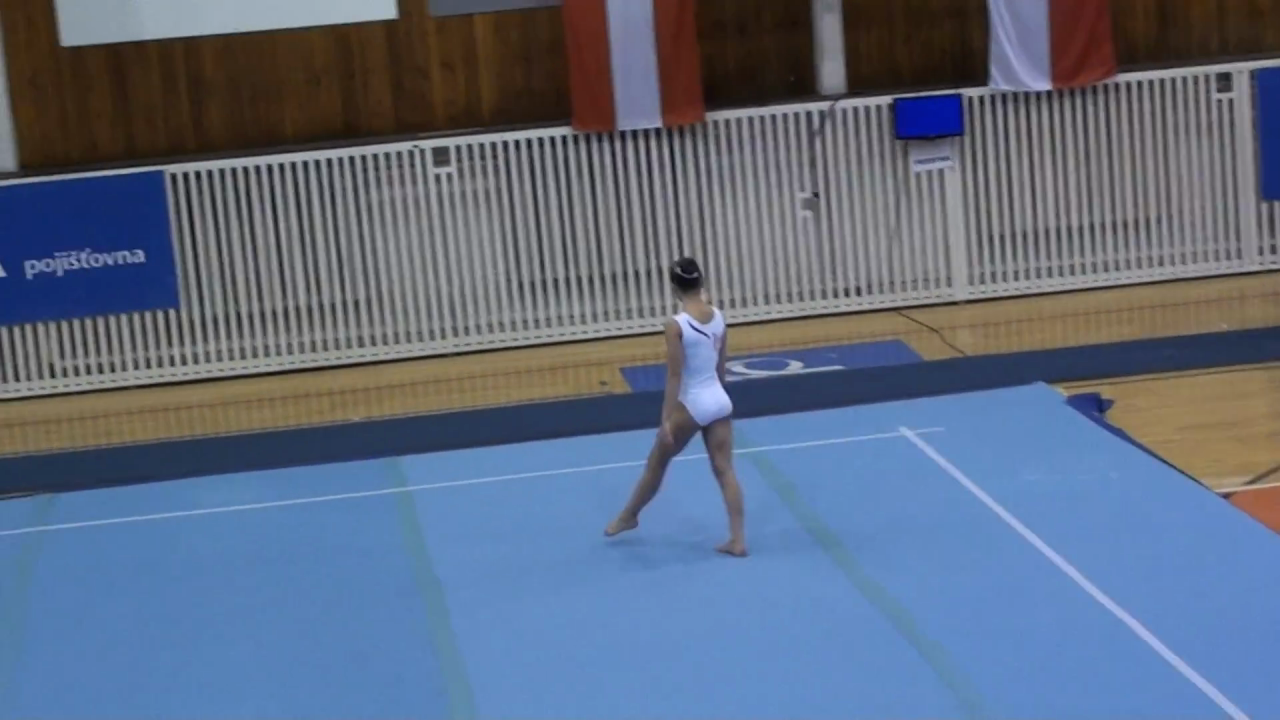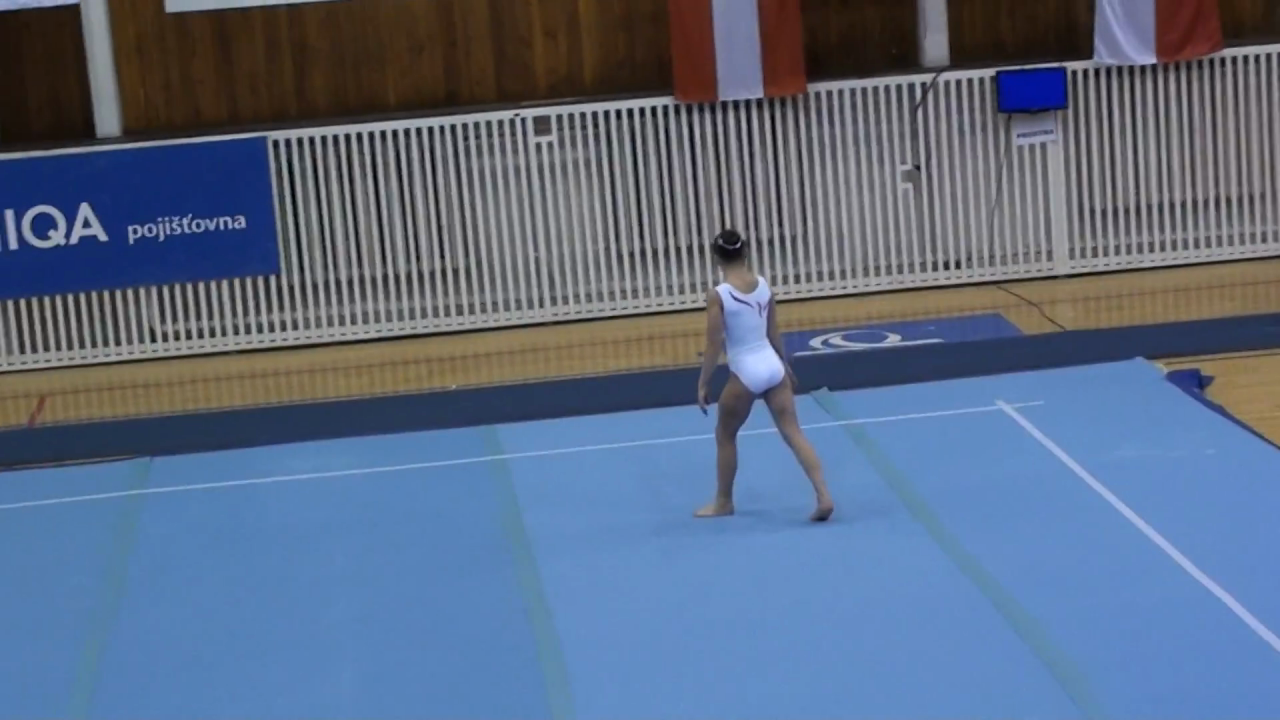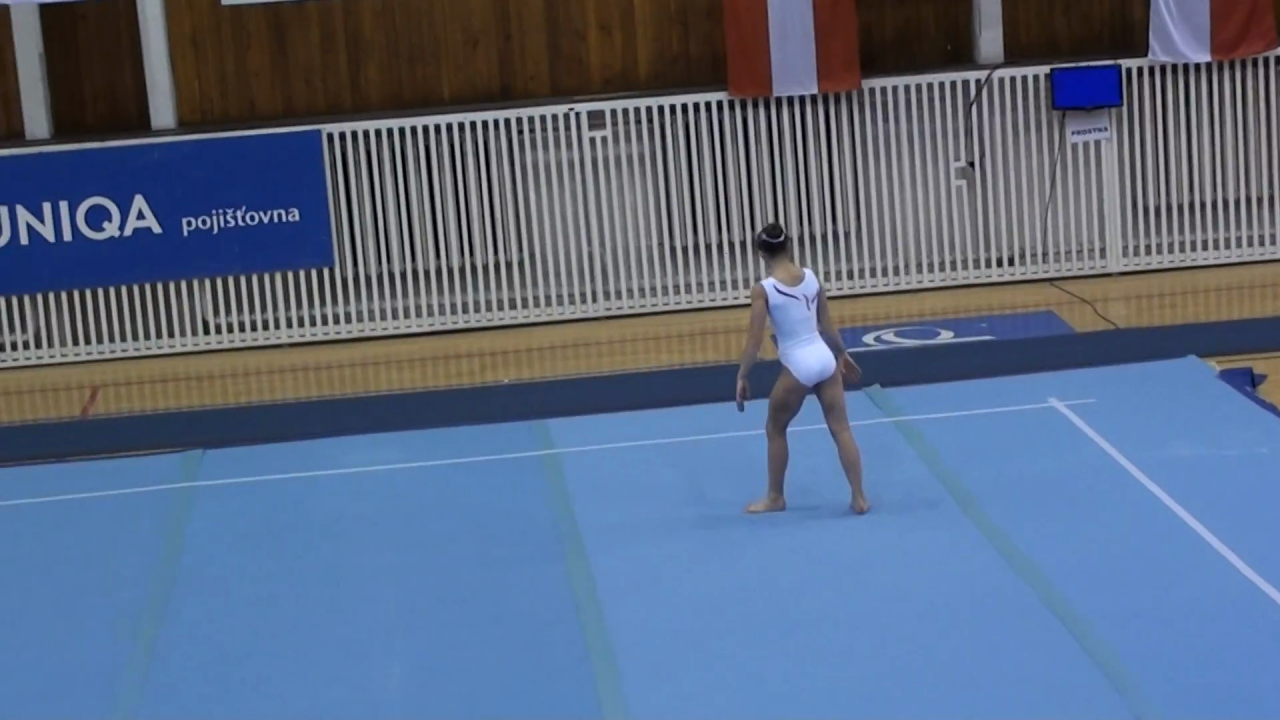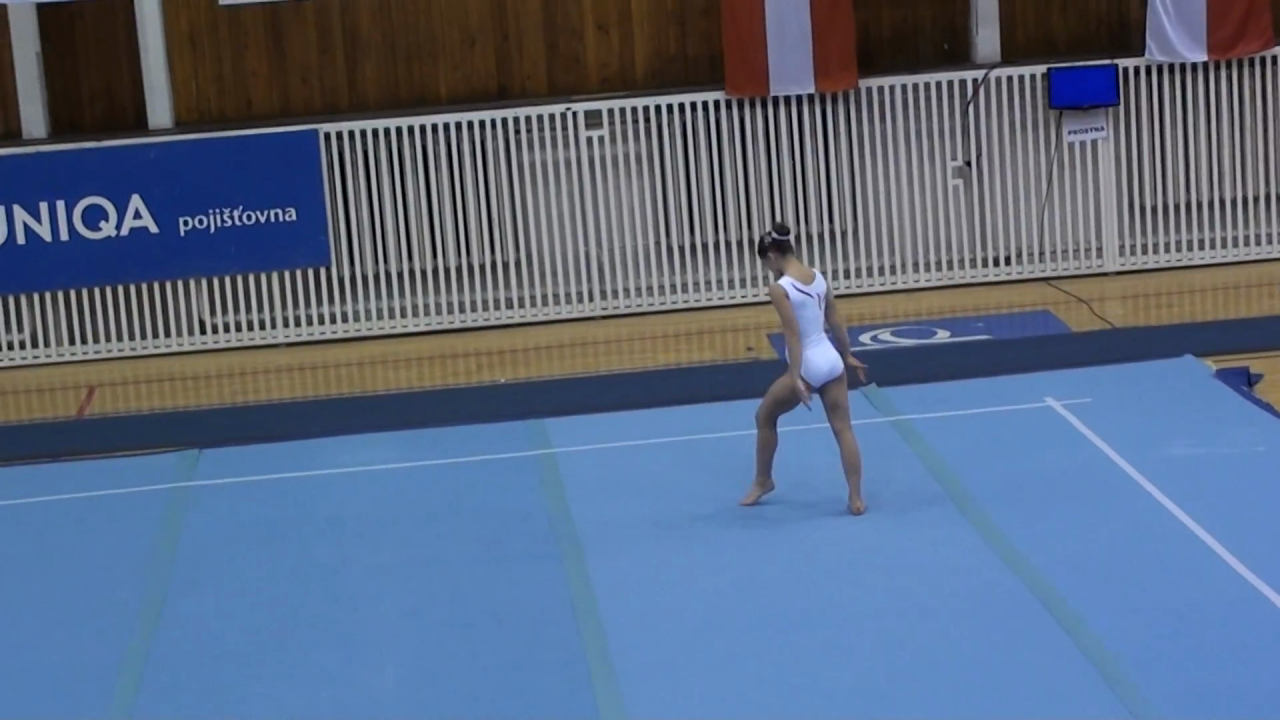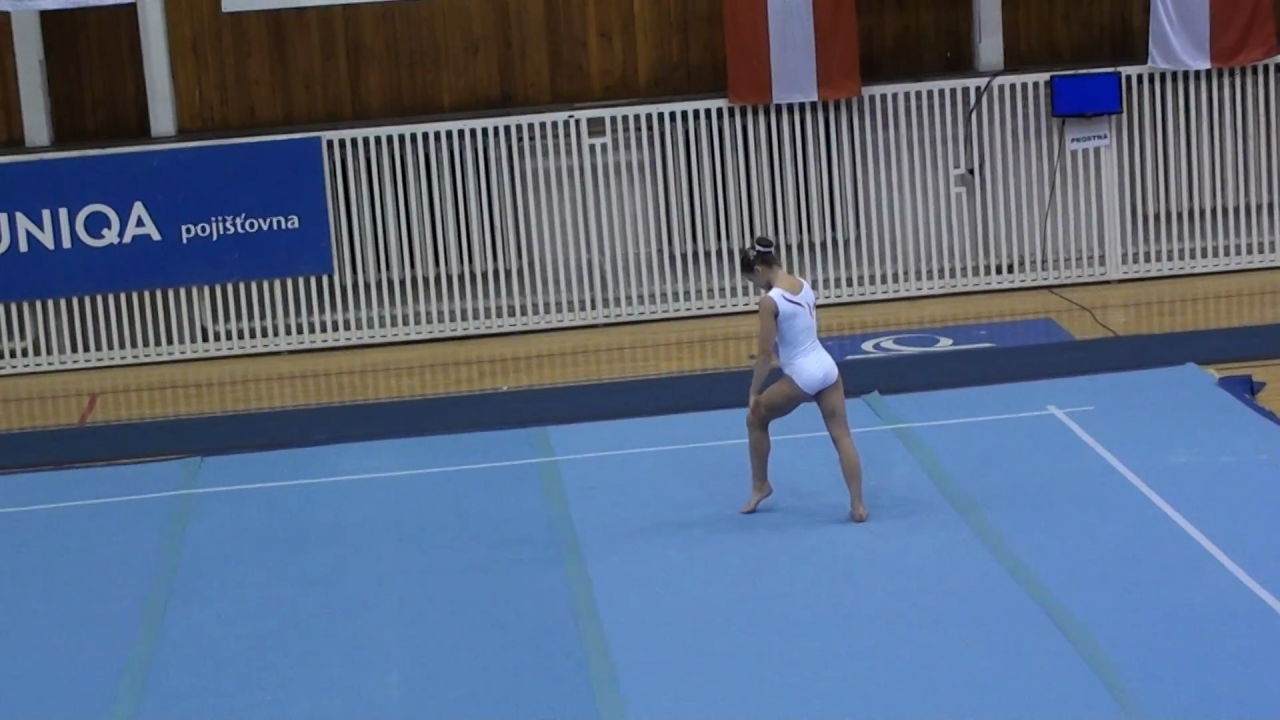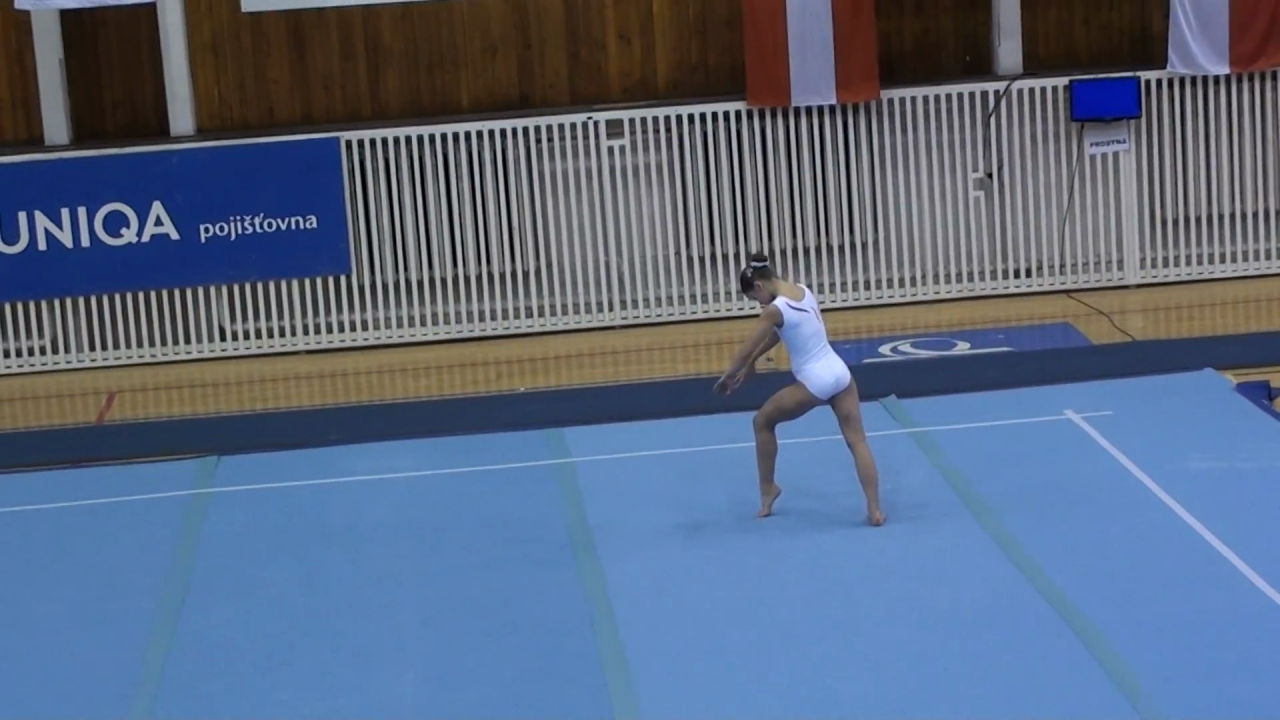
dt=0.3s
person 1, frame 1
left shoulder: (674, 325)
right shoulder: (717, 316)
left elbow: (673, 376)
right elbow: (720, 365)
left wrist: (667, 419)
left hip: (692, 405)
right hip: (719, 401)
left knee: (656, 464)
right knee: (725, 470)
left ankle: (627, 518)
right ankle: (737, 539)
person 1, frame 2
left shoulder: (717, 295)
right shoulder: (763, 285)
left elbow: (714, 345)
right elbow: (772, 333)
left wrist: (702, 384)
right wrist: (784, 366)
left hip: (745, 374)
right hip: (773, 368)
left knee: (725, 435)
right knee: (793, 434)
left ankle: (723, 502)
right ankle: (823, 497)
person 1, frame 3
left shoulder: (763, 290)
right shoulder: (810, 277)
left elbow: (755, 338)
right elbow: (826, 324)
left wrist: (742, 377)
right wrist: (842, 354)
left hip: (797, 368)
right hip: (825, 360)
left knee: (776, 429)
right knee: (841, 429)
left ankle: (775, 497)
right ankle: (859, 497)
person 1, frame 4
left shoulder: (779, 288)
right shoulder: (818, 277)
left elbow: (793, 336)
right elbow: (835, 322)
left wrist: (795, 378)
right wrist: (848, 355)
left hip: (808, 367)
right hip: (832, 361)
left knee: (765, 417)
right knee: (843, 429)
left ankle: (762, 482)
right ankle: (856, 499)
person 1, frame 5
left shoulder: (769, 302)
right shoulder: (802, 285)
left elbow: (764, 354)
left wrist: (754, 392)
left hip: (801, 378)
right hip: (827, 368)
left knee: (755, 420)
right knee: (841, 438)
left ankle: (759, 486)
right ankle: (858, 506)
person 1, frame 6
left shoulder: (774, 310)
right shoulder: (804, 291)
left elbow: (745, 352)
left wrist: (728, 378)
right wrist: (753, 361)
left hip: (813, 383)
right hip: (840, 373)
left knee: (762, 421)
right knee: (858, 441)
left ankle: (768, 489)
right ankle: (875, 510)
